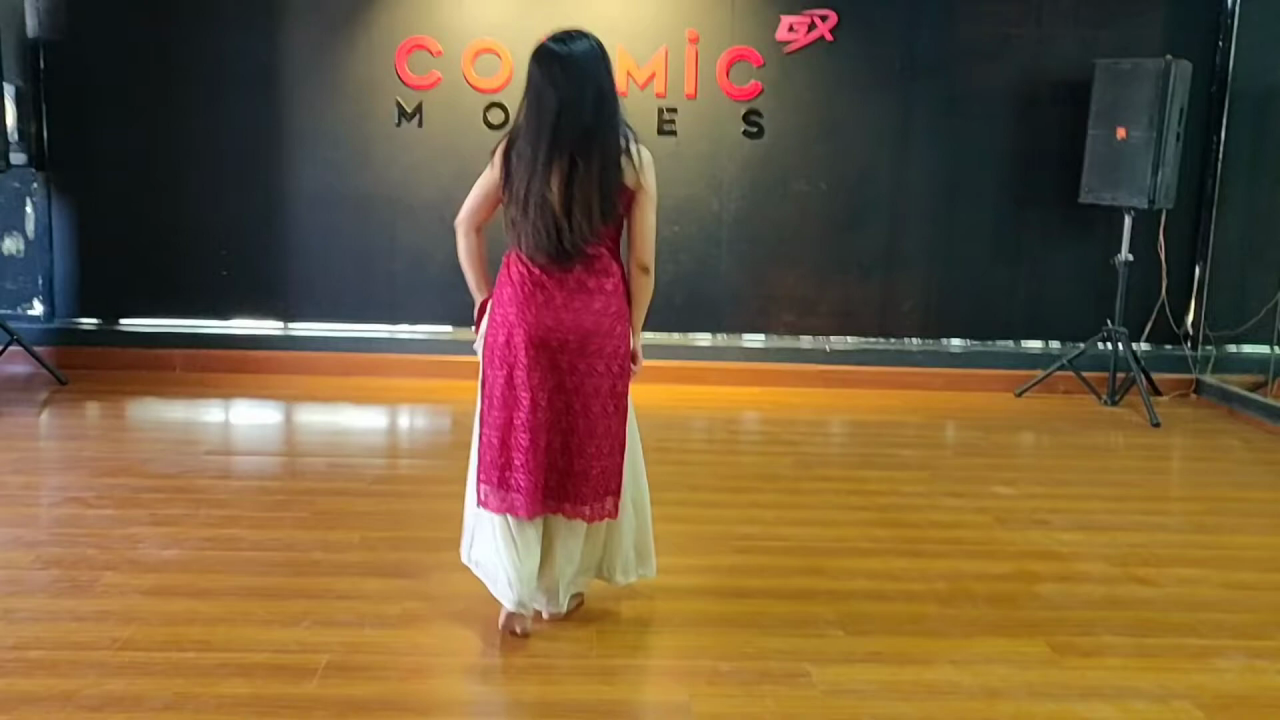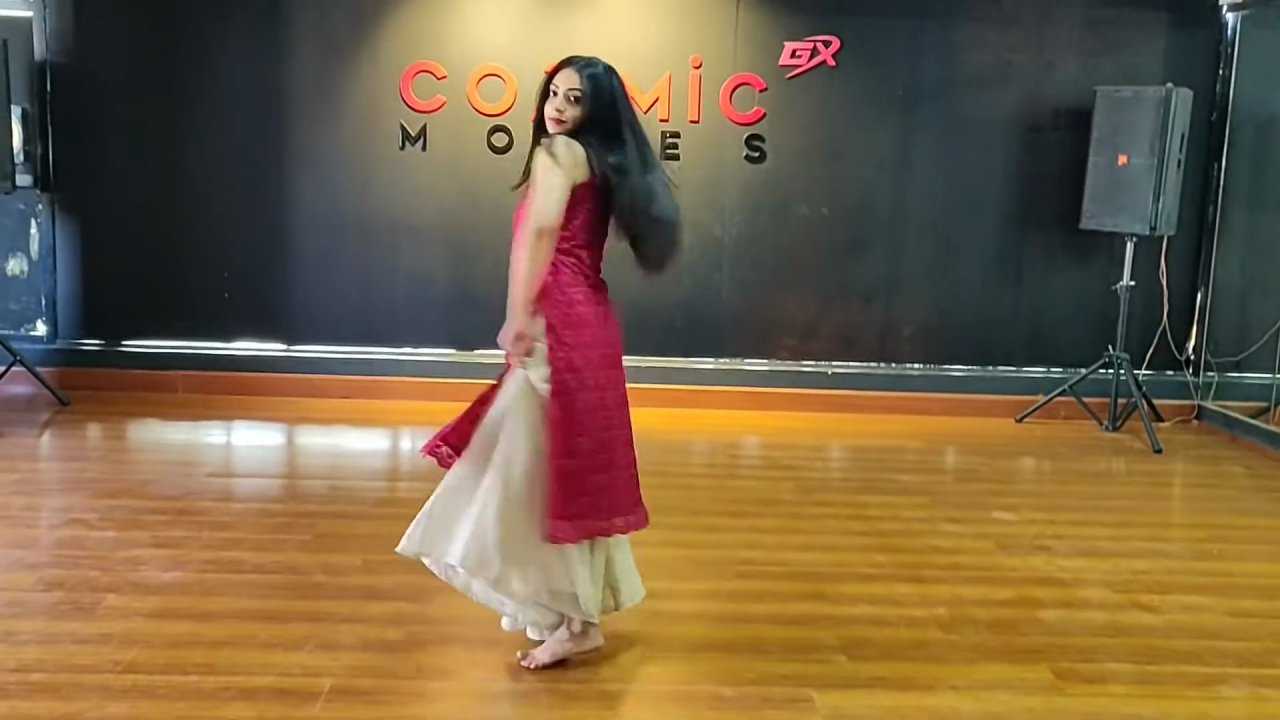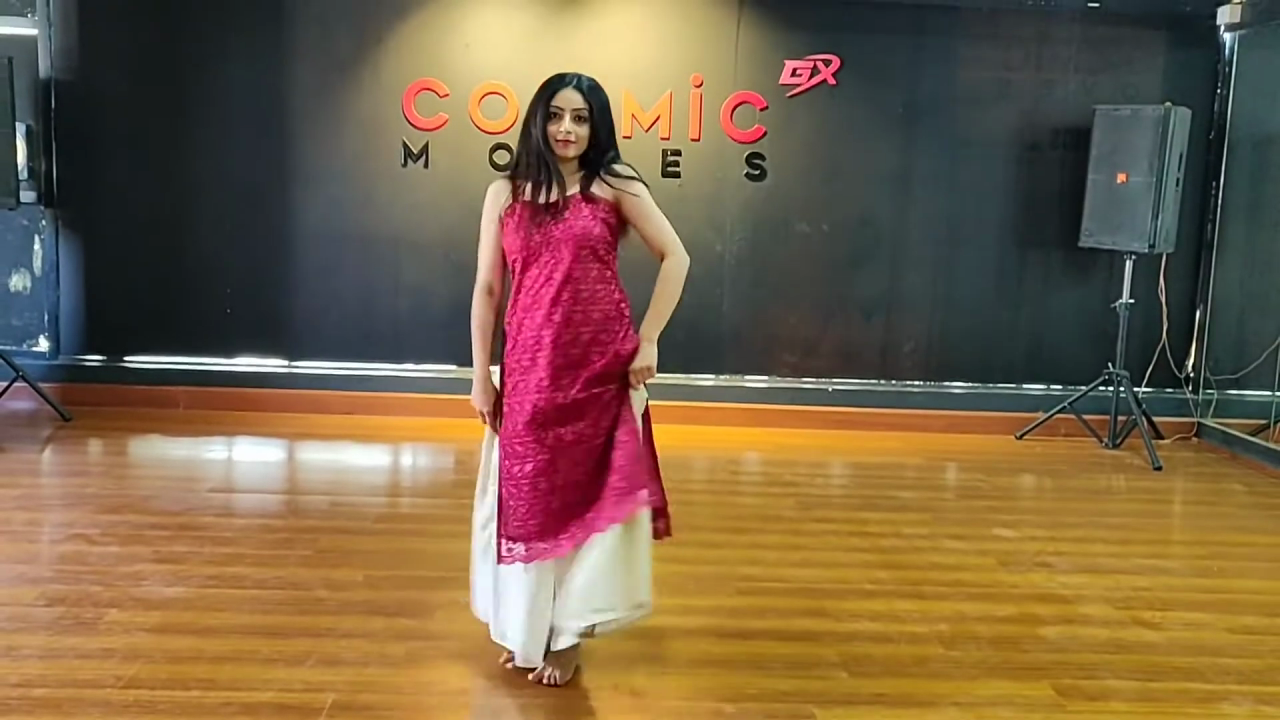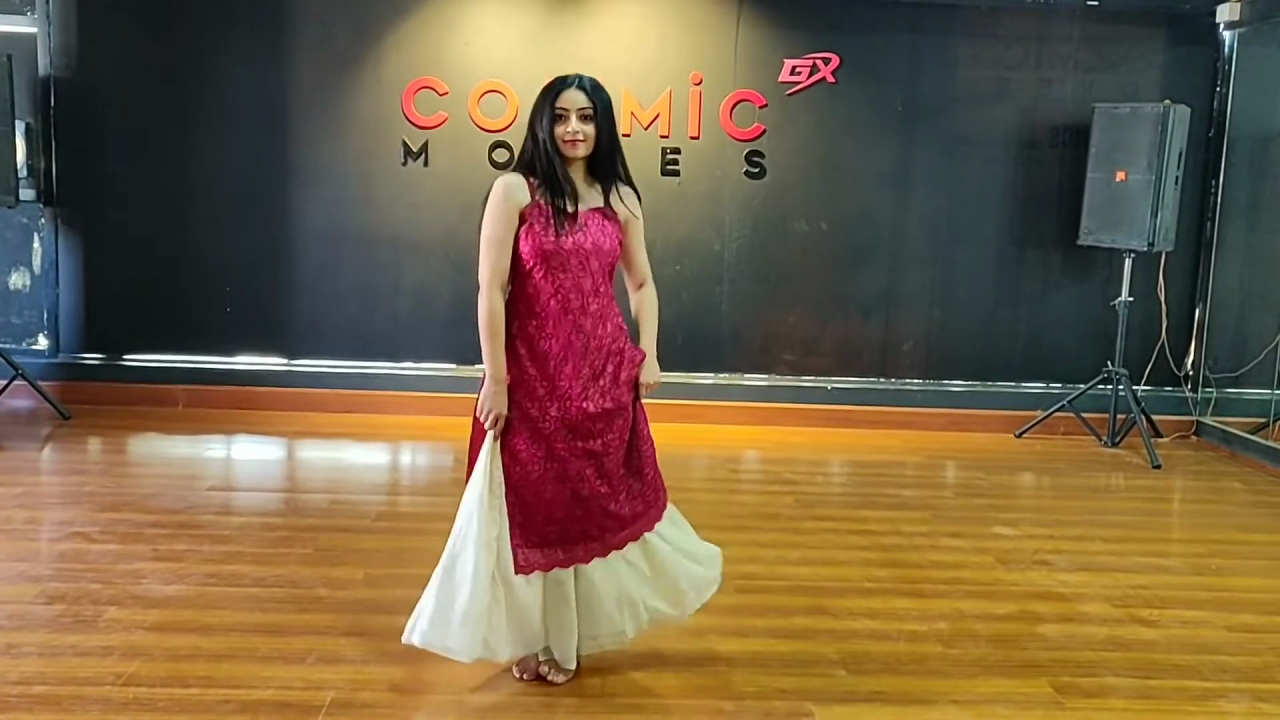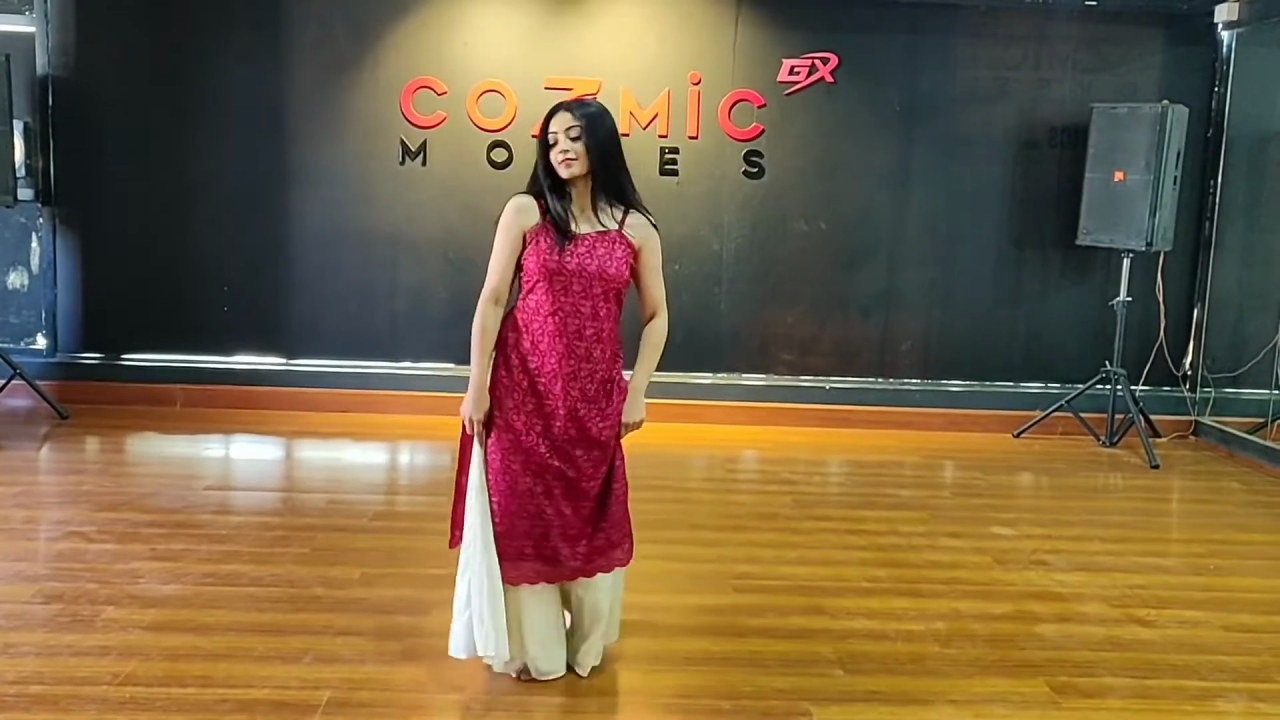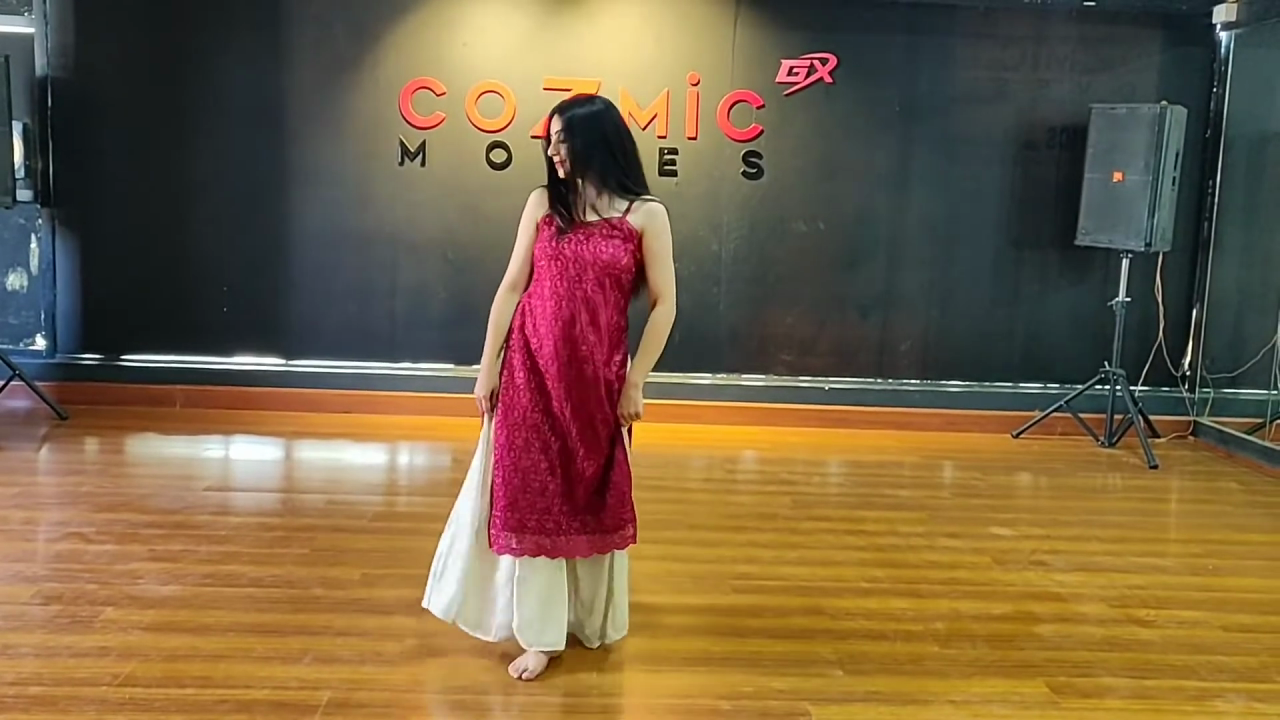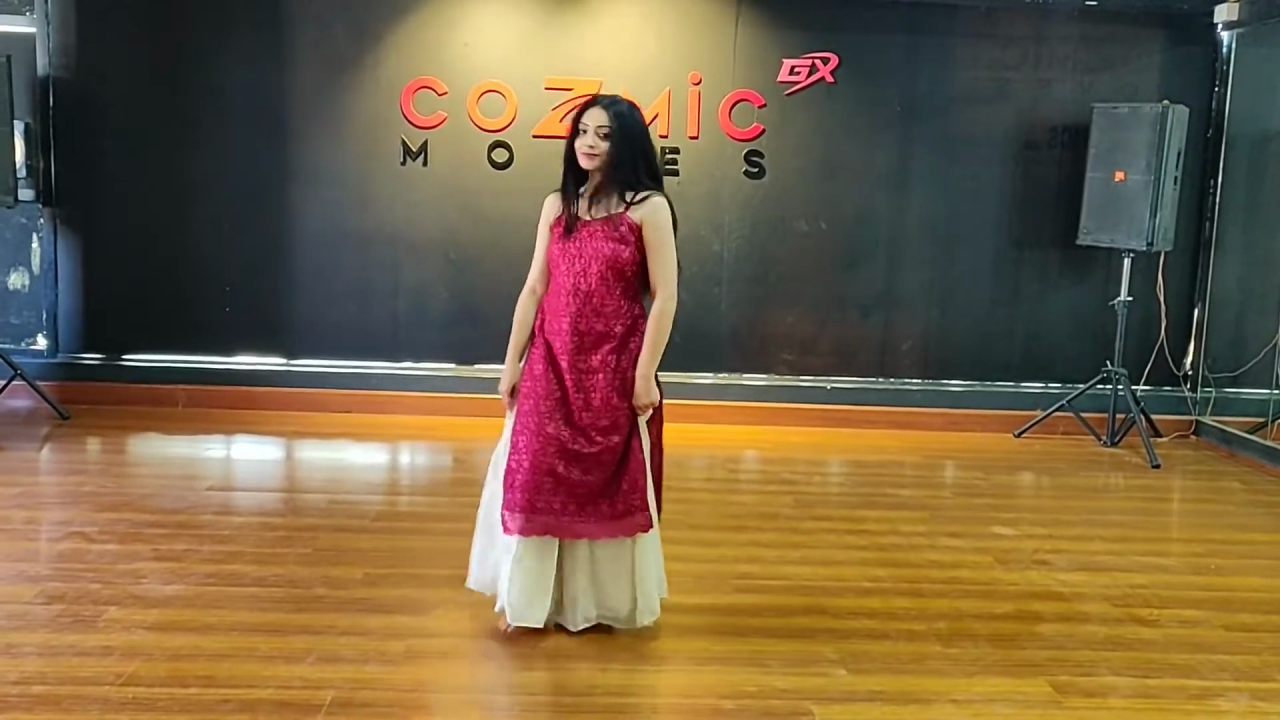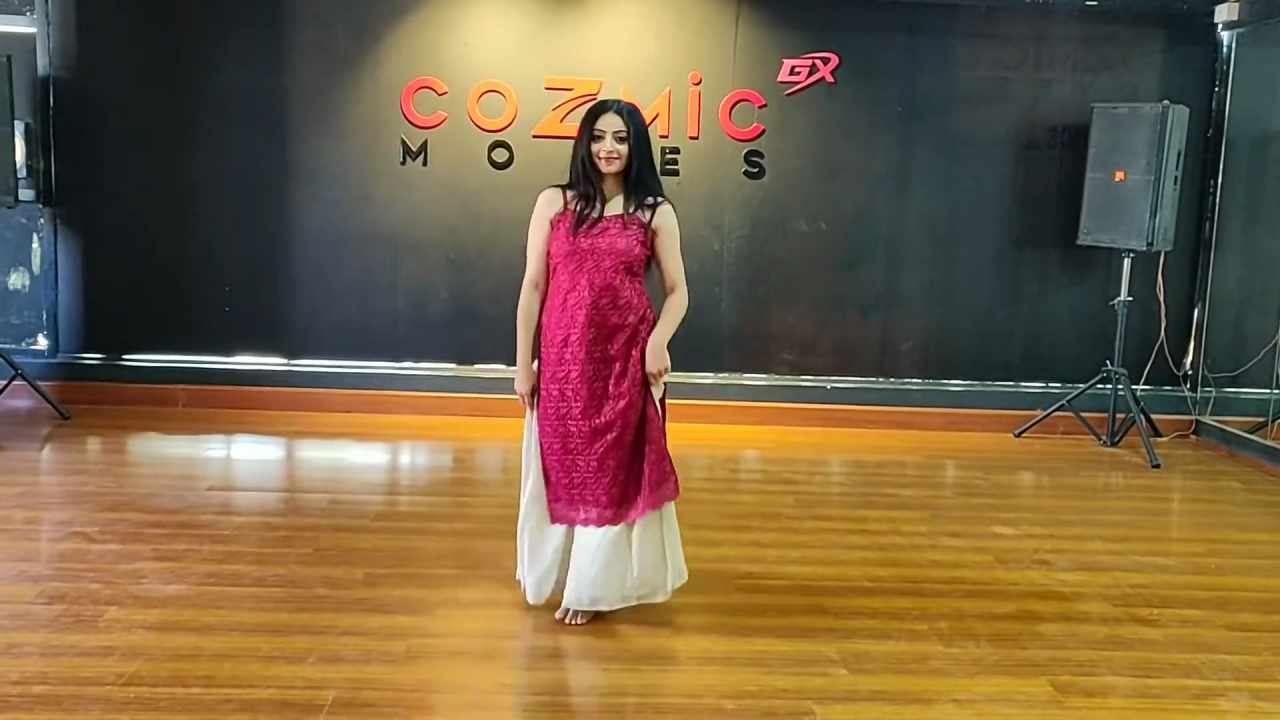
dt=0.4s
person 1, frame 1
left shoulder: (519, 144)
right shoulder: (630, 157)
left elbow: (468, 225)
right elbow: (643, 262)
left wrist: (484, 300)
right wrist: (631, 331)
left hip: (521, 314)
right hip: (597, 322)
left knee: (517, 453)
right knee: (587, 454)
left ankle: (519, 593)
right ankle: (562, 587)
person 1, frame 2
left shoulder: (559, 151)
right shoulder: (606, 166)
left elbow: (540, 226)
left wrist: (517, 318)
left hip: (556, 334)
right hip: (589, 333)
left knee: (536, 477)
right knee: (573, 476)
left ankle: (576, 619)
right ankle: (576, 605)
person 1, frame 3
left shoulder: (615, 184)
right shoulder: (505, 193)
left elbow: (677, 258)
right elbow: (487, 290)
left wrist: (648, 339)
right wrist: (482, 373)
left hip: (603, 364)
right hip: (531, 369)
left knee: (596, 494)
right knee: (530, 498)
left ankle: (570, 632)
right ankle: (532, 631)
person 1, frame 4
left shoulder: (620, 200)
right shoulder: (514, 190)
left elbow: (641, 283)
right elbow: (491, 289)
left wrist: (647, 354)
right wrist: (495, 381)
left hip: (606, 377)
right hip: (533, 375)
left knee: (604, 502)
right knee: (533, 505)
left ankle: (578, 634)
right ankle: (535, 638)
person 1, frame 5
left shoulder: (637, 227)
right shoulder: (526, 211)
left elbow: (656, 316)
right elbow: (492, 300)
left wrist: (636, 392)
right wrist: (478, 386)
left hip: (594, 395)
right hip: (522, 387)
left knee: (591, 519)
right knee: (522, 518)
left ankle: (585, 638)
right ankle: (534, 643)
person 1, frame 6
left shoulder: (646, 215)
right shoulder: (543, 203)
left elbow: (664, 306)
right elbow: (513, 287)
left wrist: (634, 384)
right wrist: (489, 366)
left hip: (599, 377)
right hip: (531, 369)
left knee: (594, 499)
right knee: (529, 499)
left ankle: (588, 615)
right ankle: (538, 634)
person 1, frame 7
left shoulder: (648, 208)
right shoulder: (558, 204)
left elbow: (664, 296)
right elbow: (535, 288)
left wrist: (646, 373)
right wrist: (513, 361)
left hip: (614, 366)
right hip: (552, 363)
left knee: (610, 484)
right knee: (535, 478)
left ankle: (597, 599)
right ankle: (528, 595)
person 1, frame 8
left shoulder: (655, 212)
right shoulder: (554, 203)
left elbow: (676, 291)
right elbow: (532, 285)
left wrist: (658, 342)
right wrist: (524, 361)
left hip: (626, 359)
right hip: (563, 356)
left knee: (615, 471)
right knee: (563, 468)
left ankle: (591, 587)
right ankle: (564, 573)
